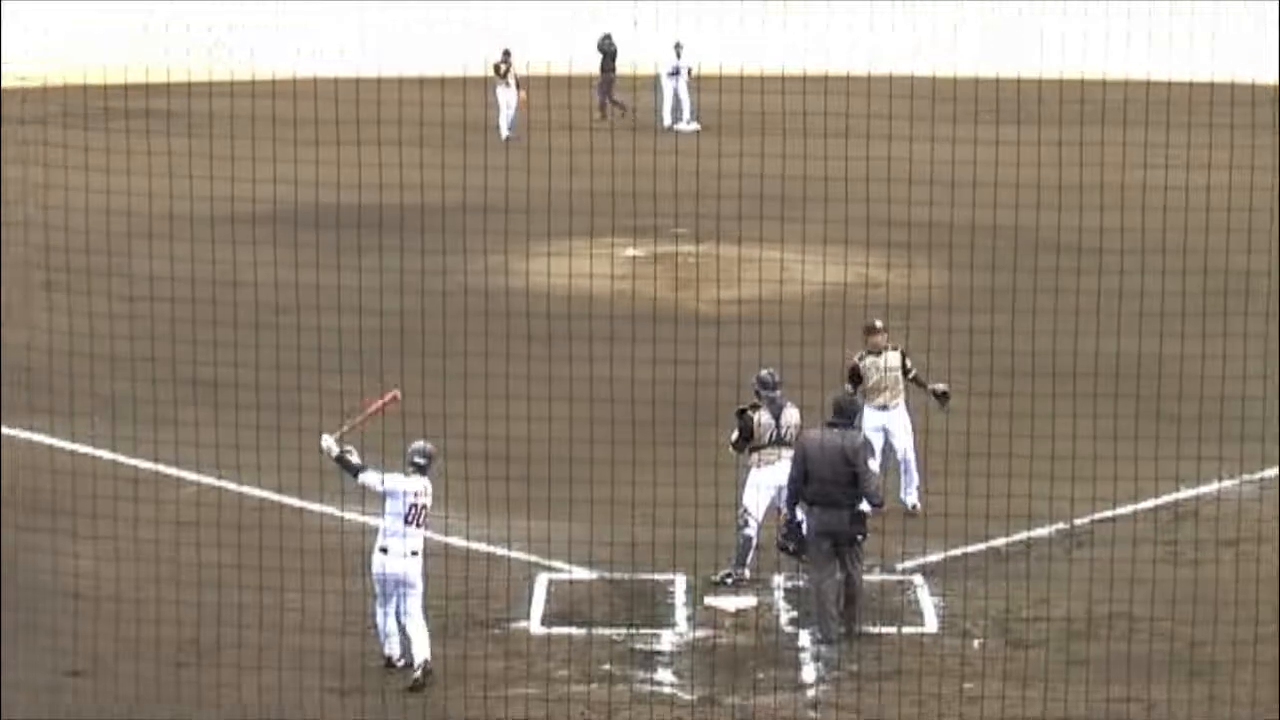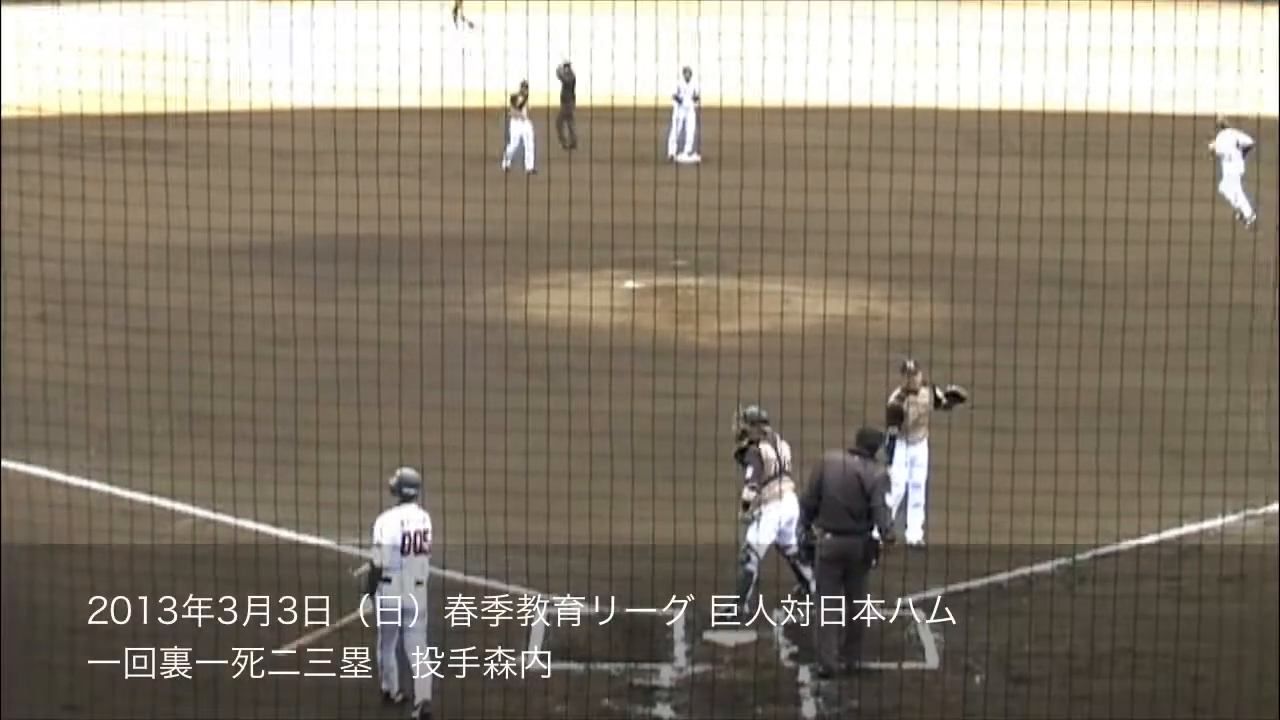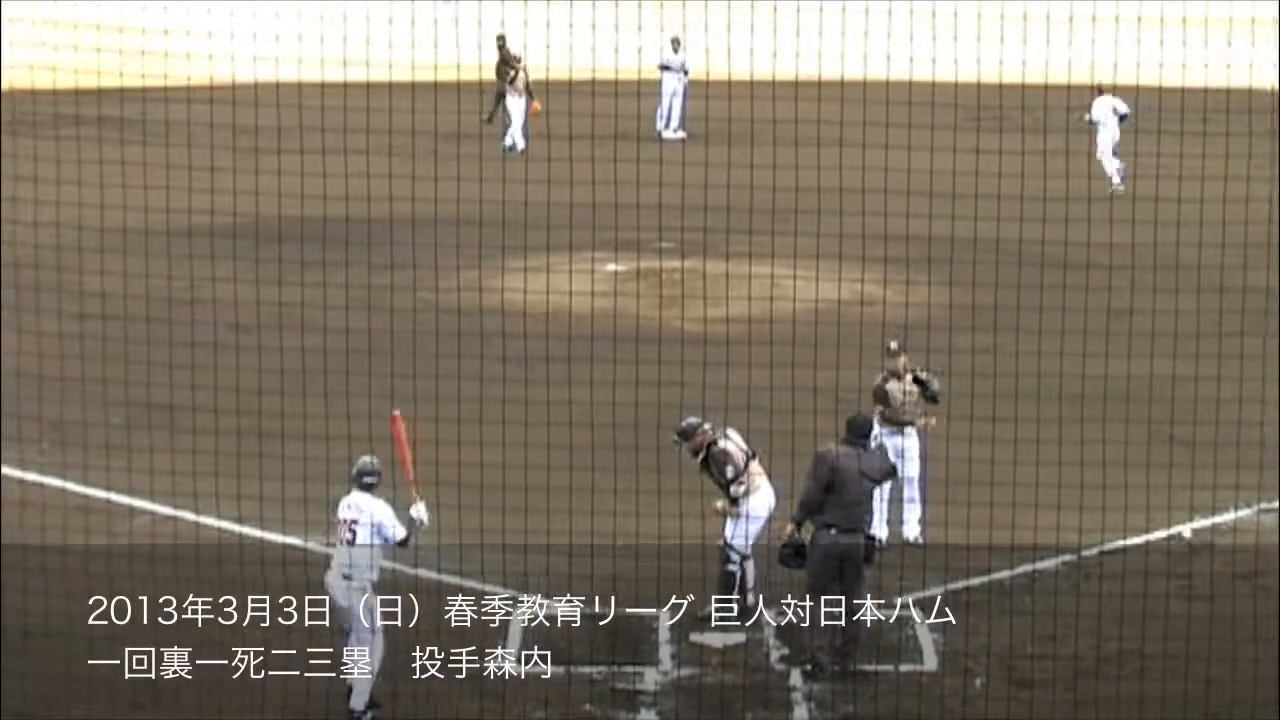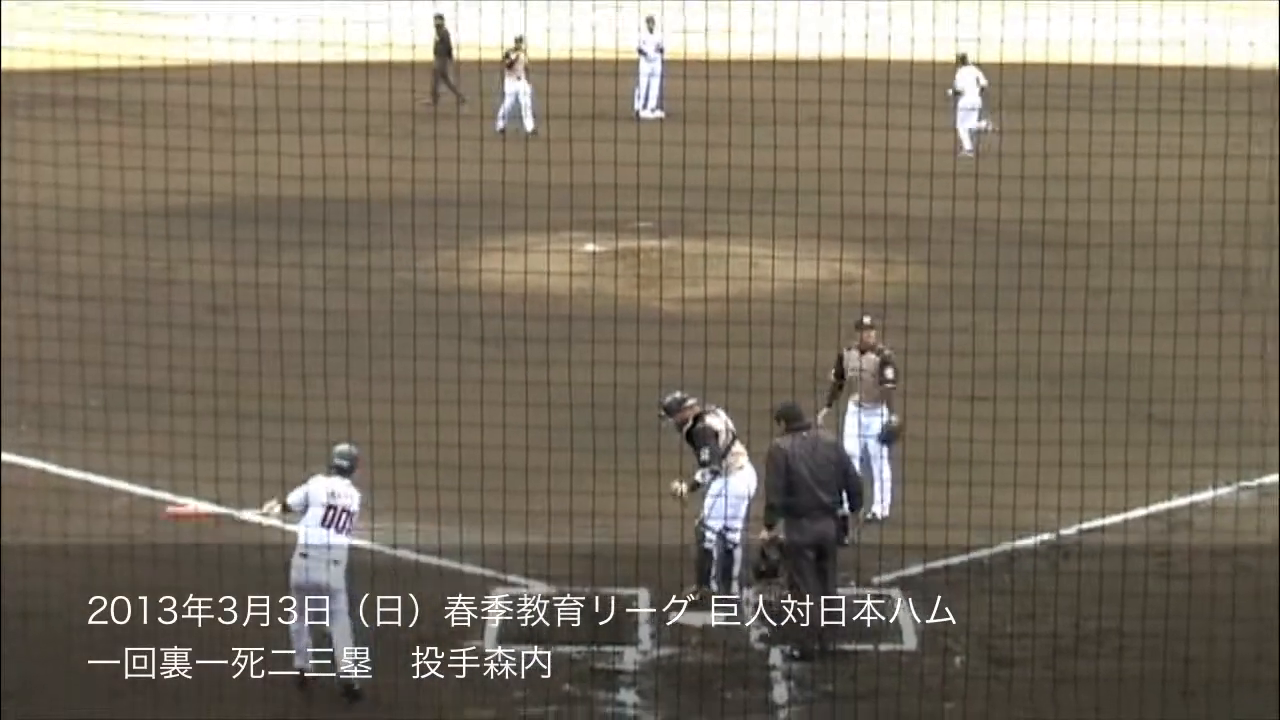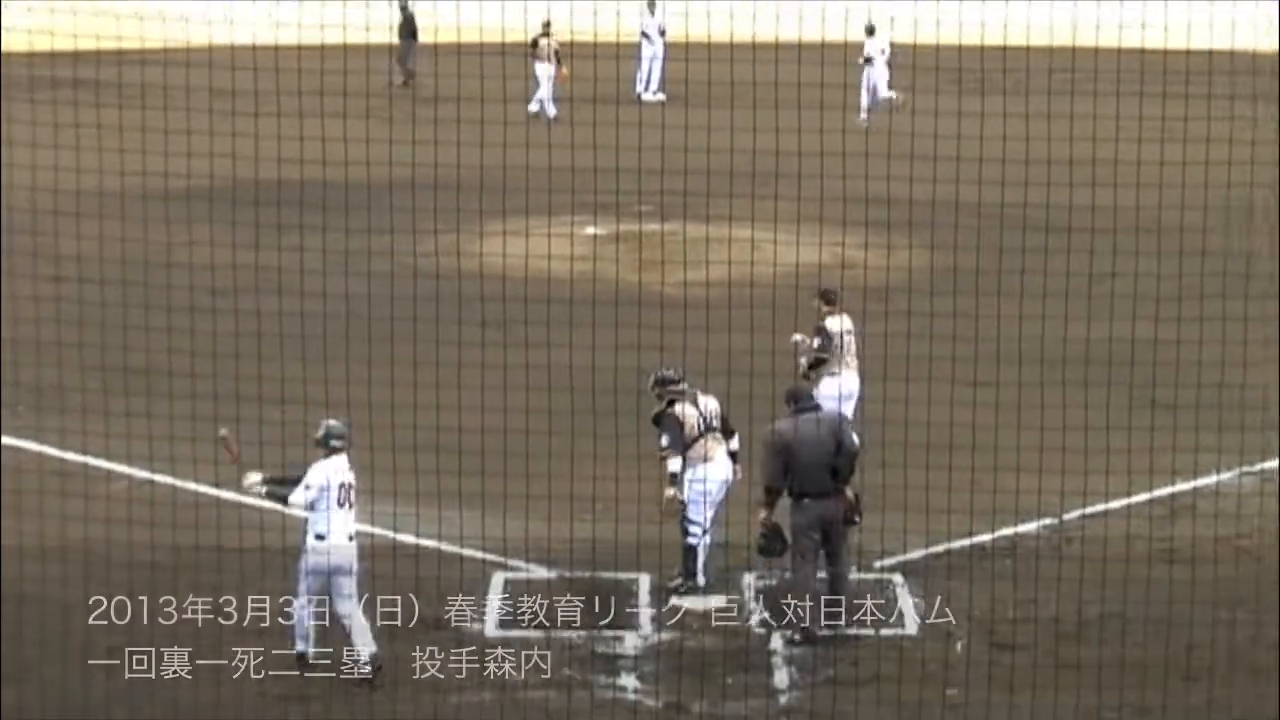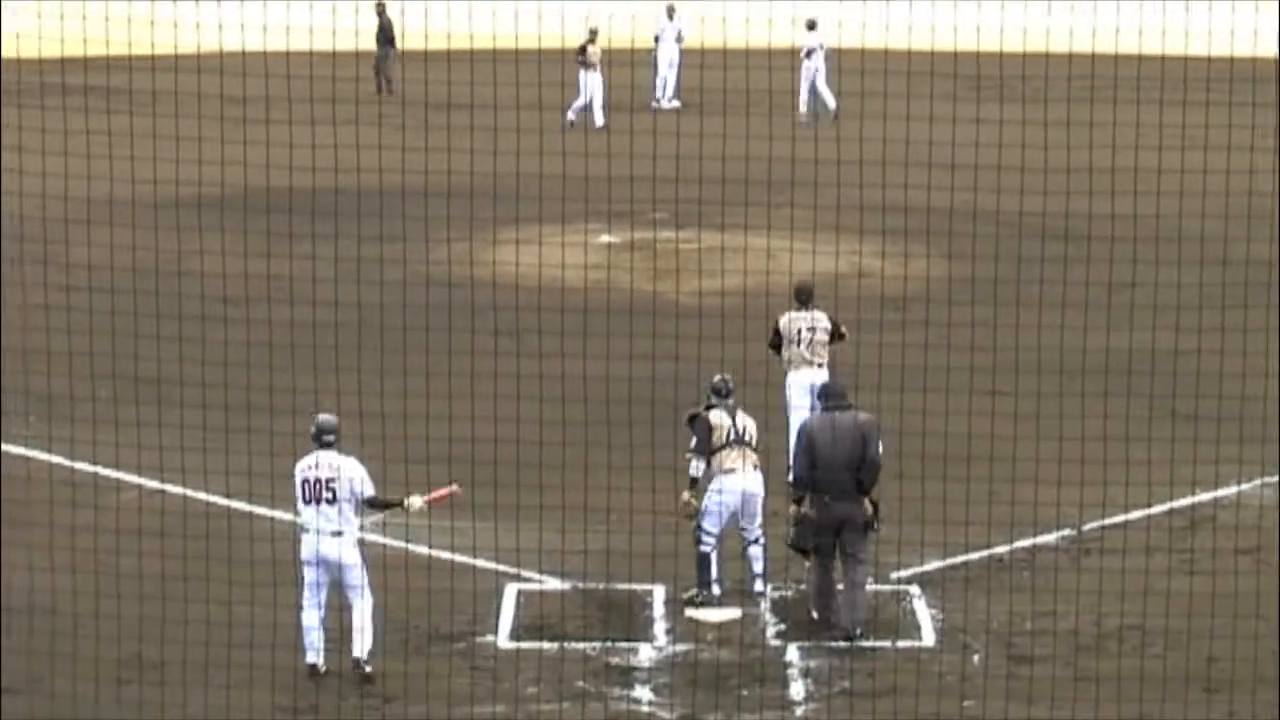
dt=0.7s
person 1, frame 1
left shoulder: (400, 483)
right shoulder: (425, 485)
left elbow: (365, 478)
right elbow: (379, 479)
left wrist: (336, 454)
right wrist: (358, 462)
left hip: (386, 559)
right hip: (412, 560)
left knee: (385, 607)
right knee: (413, 613)
left ankle: (393, 655)
right ankle: (421, 660)
person 1, frame 2
left shoulder: (387, 519)
right shoulder: (424, 517)
left elbow: (378, 562)
left wrist: (368, 596)
left hip: (389, 589)
right hip: (417, 590)
left knee: (387, 644)
right knee: (417, 648)
left ankle: (391, 691)
person 1, frame 3
left shoulder: (345, 503)
right shoulder: (377, 506)
right elbow: (401, 540)
left wrist: (411, 519)
right wrist: (416, 518)
left hip: (336, 579)
right hip: (356, 584)
left knee: (354, 637)
right knee: (370, 645)
left ankle: (356, 687)
person 1, frame 4
left shoulder: (320, 482)
right shoulder: (355, 495)
left elbow: (293, 503)
left wrist: (279, 507)
right wrist: (282, 505)
left hip: (307, 563)
right hip: (335, 568)
left knee: (300, 618)
right knee: (340, 623)
left ankle: (304, 670)
right ankle: (347, 675)
person 1, frame 5
left shoulder: (323, 468)
right shoulder: (342, 464)
left elbow: (297, 499)
right elbow: (302, 481)
left wrist: (264, 490)
right wrist: (264, 479)
left hip: (319, 548)
right hip: (346, 548)
left knee: (305, 602)
right knee: (348, 607)
left ankle: (303, 655)
right ankle: (368, 656)
person 1, frame 6
left shoulder: (301, 467)
right shoulder: (349, 465)
left elbow: (302, 507)
right elbow: (370, 501)
right wrist: (404, 502)
left hip: (312, 543)
right hip: (343, 542)
left knee: (312, 604)
right knee: (361, 601)
left ankle: (314, 662)
right ankle: (361, 658)
person 2, frame 1
left shoulder: (807, 438)
right shoulder: (857, 441)
left elbow: (796, 478)
right elbow: (867, 478)
left wrist: (791, 507)
right wrist: (875, 502)
left hip: (817, 515)
right hip: (848, 516)
left knee: (822, 574)
right knee: (851, 572)
left ankle: (827, 631)
right ankle: (850, 624)
person 2, frame 2
left shoulder: (827, 461)
right shoulder: (877, 473)
left elbow: (809, 498)
right elbow: (880, 509)
left wrist: (806, 524)
right wrist: (887, 536)
left hip: (829, 541)
right hip: (859, 544)
left knee: (827, 603)
right knee: (856, 603)
left ankle: (827, 663)
right ankle: (851, 658)
person 2, frame 3
left shoulder: (828, 455)
right shoulder: (877, 463)
left elbow: (812, 494)
right elbow: (890, 472)
left wrist: (797, 522)
right wrist: (880, 449)
left hip: (826, 537)
right hip: (856, 540)
left knee: (819, 598)
right knee: (851, 601)
left ankle: (818, 661)
right ankle: (845, 660)
person 2, frame 4
left shoulder: (779, 448)
right shoulder: (830, 442)
left elbow: (775, 493)
right elbow: (852, 478)
left wrist: (769, 526)
right wrist: (853, 508)
left hip: (799, 525)
right hip: (829, 522)
left knee: (803, 585)
right knee: (827, 582)
left ankle: (806, 643)
right ankle: (824, 637)
person 2, frame 5
left shoulder: (780, 429)
right shoulder: (836, 420)
left elbow: (775, 475)
right elbow: (851, 452)
left wrist: (768, 506)
right wrist: (843, 484)
left hip: (804, 505)
right hip: (836, 502)
left knee: (805, 565)
right knee: (837, 561)
left ankle: (807, 625)
right ankle: (836, 613)
person 2, frame 6
left shoulder: (810, 425)
right shoulder: (865, 422)
left elbow: (802, 468)
right elbow: (873, 462)
left wrist: (797, 501)
right wrist: (865, 495)
left hip: (823, 503)
right hip: (854, 503)
left knee: (822, 558)
right knee: (856, 562)
left ankle: (823, 613)
right ankle: (852, 623)
person 3, frame 1
left shoulder: (752, 414)
right shoulder: (793, 411)
left elbow: (737, 446)
right elbow: (798, 441)
left wrist: (742, 428)
left hip: (763, 472)
right hip: (787, 468)
left knee: (749, 520)
left ankle: (739, 570)
person 3, frame 2
left shoulder: (753, 450)
right shoulder: (778, 442)
left elbow: (752, 484)
left wrist: (746, 509)
left hip: (771, 509)
right hip: (790, 503)
left knee: (749, 557)
right knee: (792, 549)
left ankle: (742, 607)
right ankle: (810, 587)
person 3, frame 3
left shoulder: (716, 452)
right shoulder: (726, 433)
left elbow: (737, 481)
right elbow: (753, 456)
left wrist: (729, 505)
left hip: (751, 501)
right hip: (764, 492)
left knee: (730, 553)
right knee: (744, 549)
left ankle: (726, 607)
right ankle: (747, 600)
person 3, frame 4
left shoulder: (702, 428)
right shoulder: (714, 413)
left elbow: (710, 465)
left wrist: (689, 488)
left hip: (728, 482)
right hip: (745, 475)
left knee: (707, 532)
right knee: (732, 534)
left ankle: (705, 587)
right ankle: (729, 586)
person 3, frame 5
left shoulder: (671, 414)
right shoulder: (709, 400)
left elbow: (672, 451)
right elbow: (730, 434)
left wrist: (672, 484)
right wrist: (735, 462)
left hip: (701, 471)
right hip: (724, 466)
left knee: (693, 526)
right knee: (705, 523)
left ankle: (693, 581)
right ankle: (696, 571)
person 3, frame 6
left shoulder: (707, 418)
right shoulder: (748, 419)
left elbow: (699, 455)
left wrist: (691, 489)
left hip: (726, 481)
right hip: (753, 479)
left knee: (706, 536)
right knee: (753, 533)
left ankle: (708, 590)
right ankle: (759, 583)
person 4, frame 1
left shoulder: (898, 352)
right shoulder: (859, 361)
left elbow: (911, 374)
right elbow: (850, 392)
left wrist: (930, 388)
left hip: (897, 411)
right hip: (872, 414)
left knee: (907, 455)
right knee: (870, 458)
left ankle: (910, 496)
person 4, frame 2
left shoulder: (928, 389)
right shoulder: (897, 401)
left elbow: (942, 403)
right elbow: (892, 436)
left wrist: (951, 399)
right wrist: (890, 464)
left hip: (923, 446)
right hip: (903, 447)
left knee: (921, 490)
right knee: (896, 490)
left ankle: (914, 535)
person 4, frame 3
left shoulder: (916, 375)
right shoulder: (881, 385)
left elbow: (934, 399)
right elbow: (887, 416)
left wrist: (930, 387)
right wrist: (916, 422)
left hip: (909, 434)
right hip: (885, 434)
left knee: (911, 482)
right knee: (883, 483)
left ankle: (911, 531)
right ankle: (878, 532)
person 4, frame 4
left shoulder: (884, 356)
right shoulder: (846, 353)
left elbow: (889, 387)
right elbow: (837, 382)
left wrist: (892, 414)
right wrist: (827, 407)
left hip: (878, 410)
right hip: (854, 407)
left knee: (877, 458)
right knee: (850, 455)
left ankle: (881, 507)
person 4, frame 5
left shoulder: (824, 327)
right shoulder: (847, 321)
left elbow: (819, 357)
left wrist: (805, 367)
right wrist: (808, 343)
left hip: (832, 382)
right hip: (851, 380)
person 4, frame 6
left shoulder: (784, 320)
right shoulder: (824, 319)
left elbow: (773, 348)
right elbow: (842, 335)
left hip: (797, 376)
right hip: (820, 374)
left knee: (798, 423)
